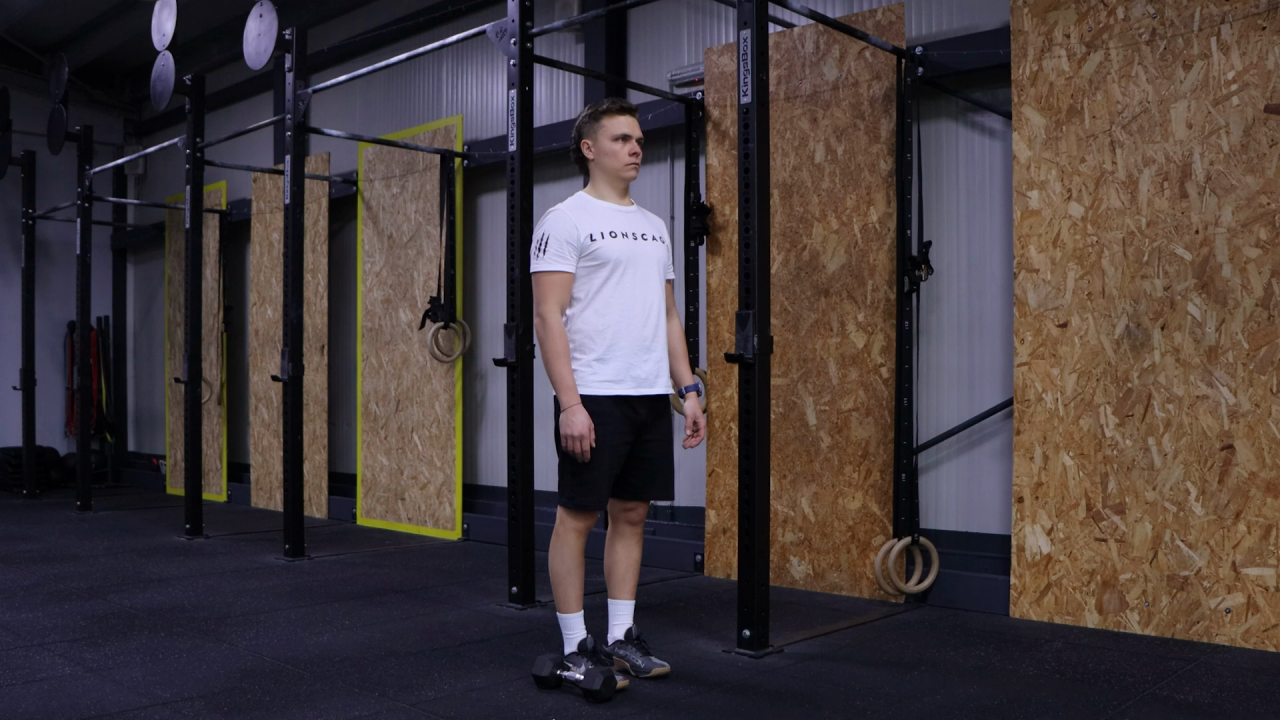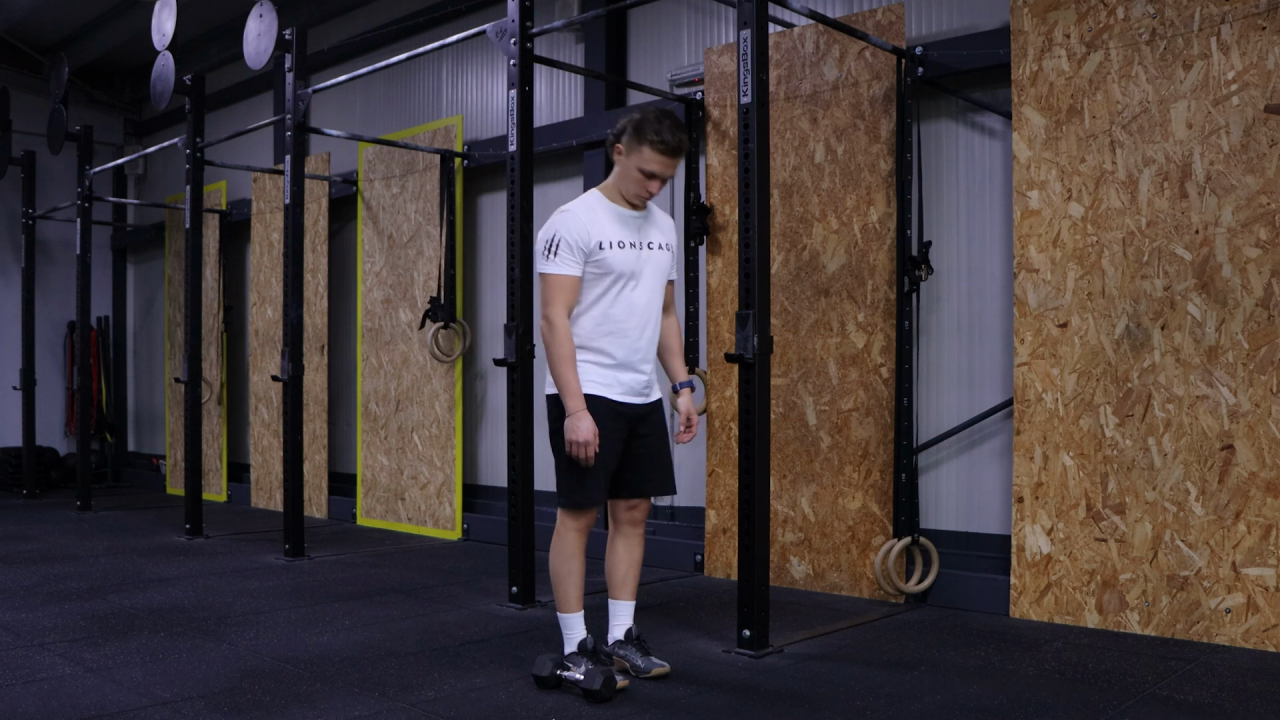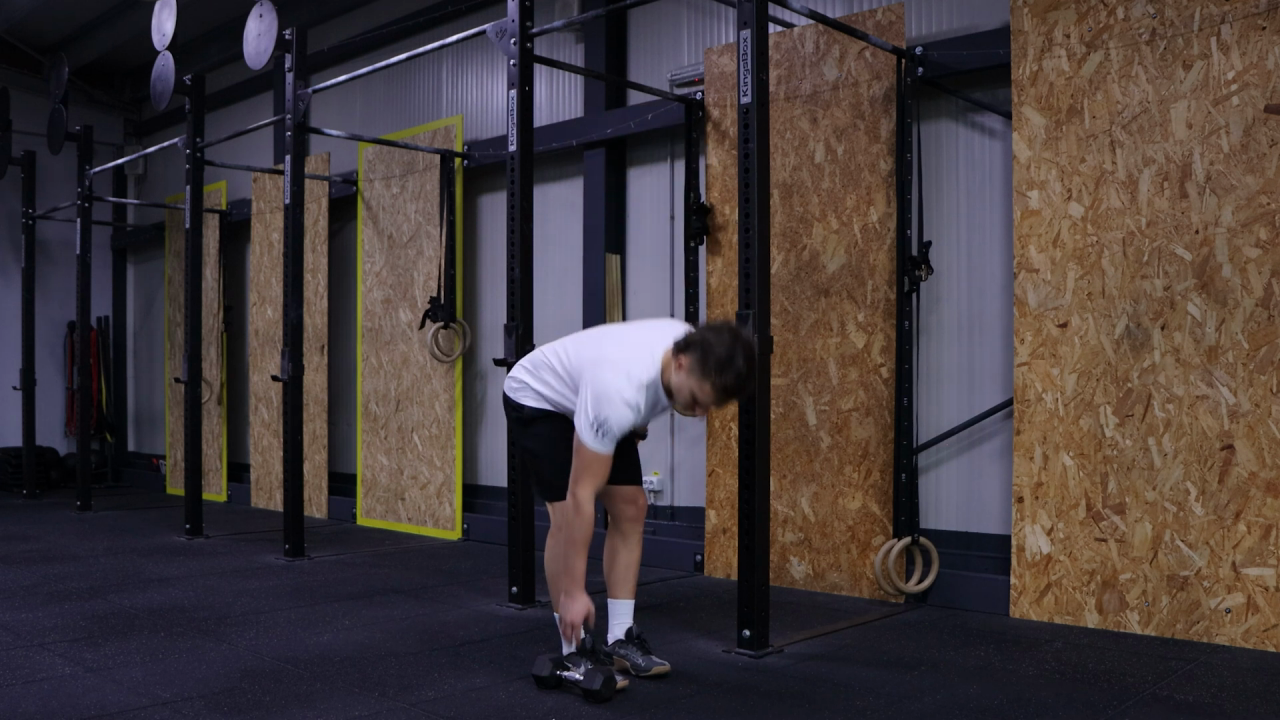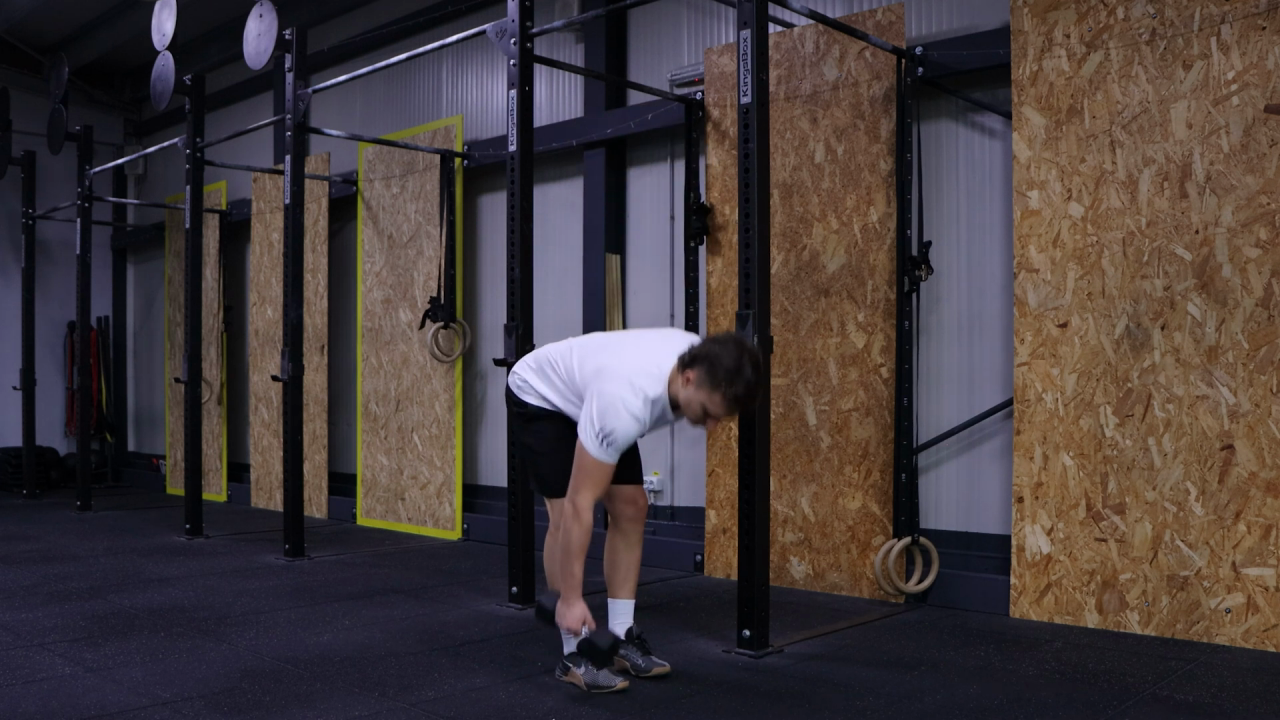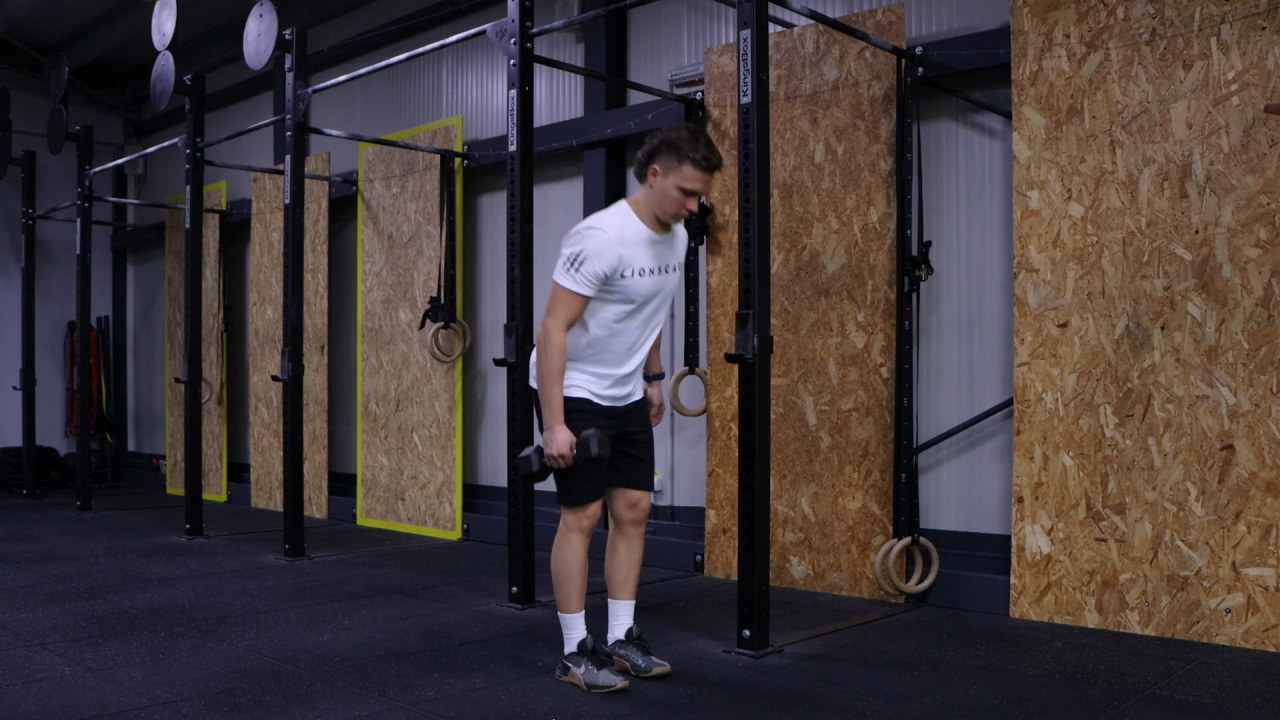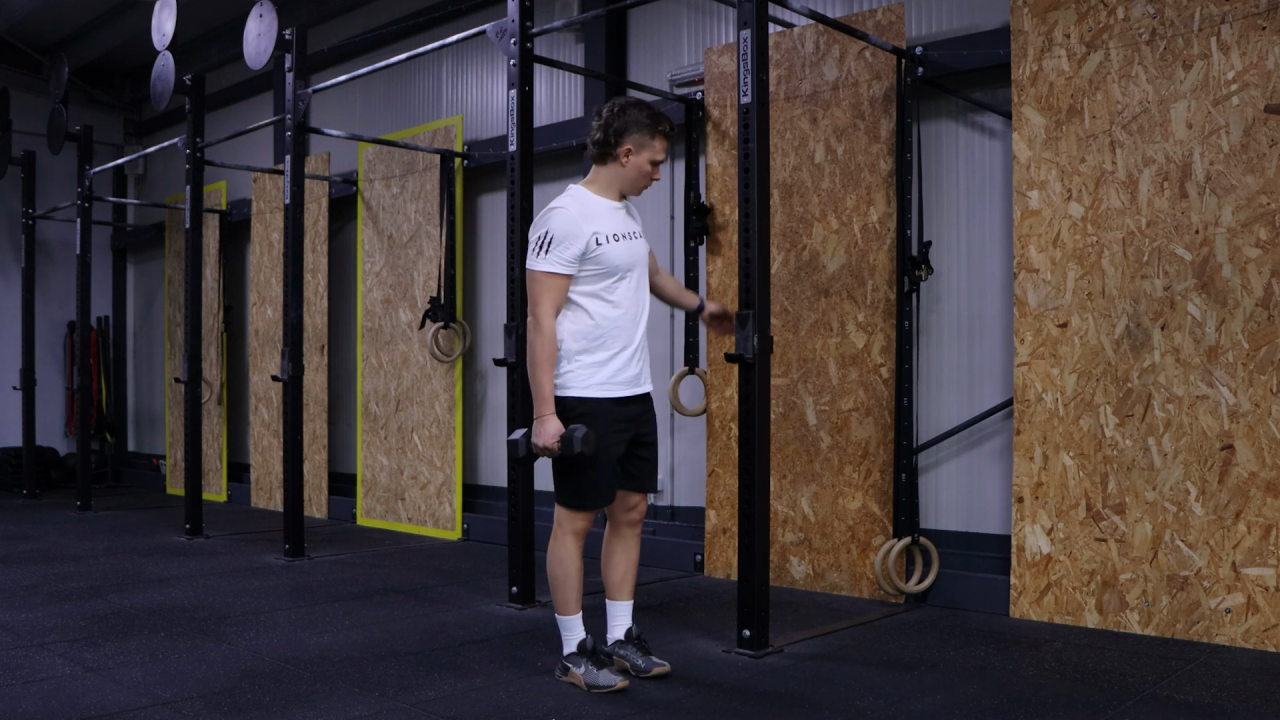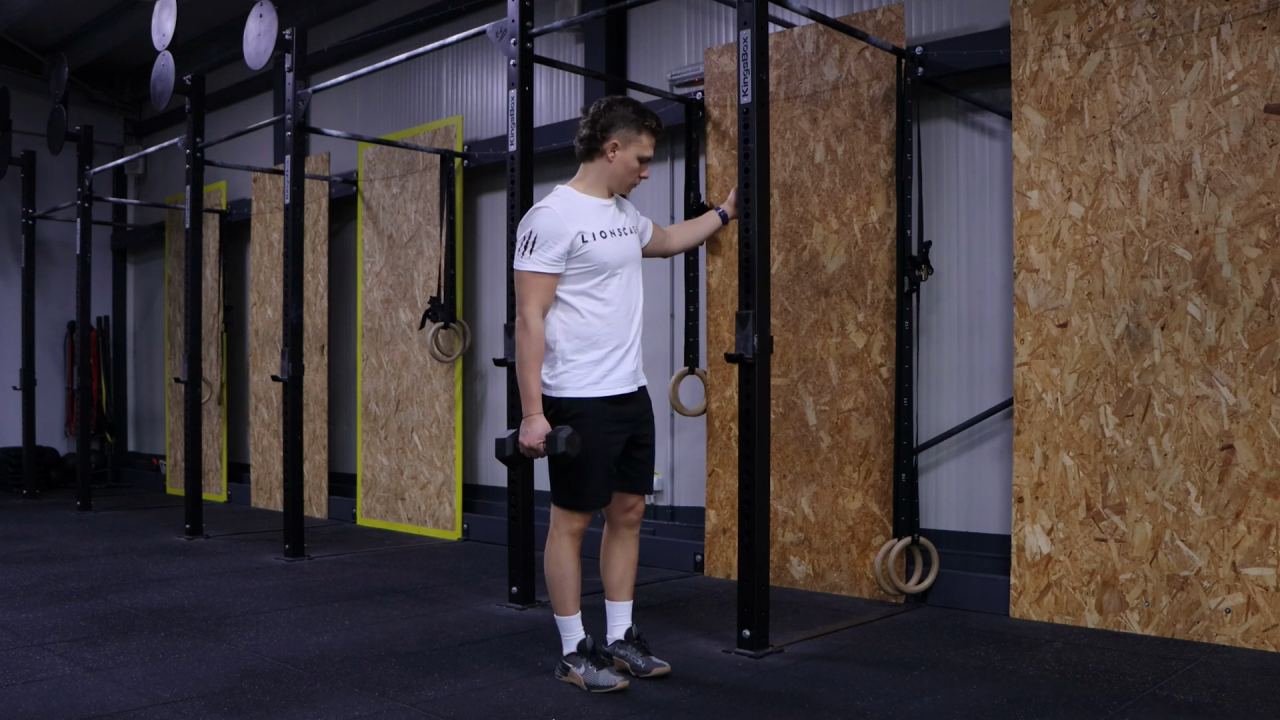
dt=0.5s
person 1, frame 1
left shoulder: (654, 227)
right shoulder: (566, 220)
left elbow: (667, 316)
right elbow: (548, 317)
left wrist: (688, 389)
right wrist: (570, 403)
left hip: (649, 397)
right hip: (594, 398)
left knee: (631, 516)
right knee: (578, 517)
left ankle: (620, 638)
right ankle: (575, 646)
person 1, frame 2
left shoulder: (663, 228)
right shoulder: (574, 222)
right elbow: (554, 318)
left wrist: (682, 386)
right wrist: (576, 410)
left hip: (640, 399)
right hip: (583, 394)
left knee: (632, 514)
right knee: (577, 518)
left ankle: (621, 639)
right ankle: (575, 648)
person 1, frame 3
left shoulder: (689, 350)
right shoulder: (618, 392)
right elbow: (581, 497)
left wrist: (639, 431)
right wrist: (574, 593)
right hip: (537, 400)
left knee: (631, 506)
right knee: (565, 512)
left ankle: (620, 638)
right ankle: (573, 649)
person 1, frame 4
left shoulder: (696, 359)
right shoulder: (624, 404)
right elbow: (579, 506)
right wrist: (570, 599)
left hip: (587, 400)
right hip: (540, 398)
left knee: (633, 509)
right knee: (564, 512)
left ankle: (623, 640)
right ankle: (573, 652)
person 1, frame 5
left shoulder: (675, 239)
right shoulder: (602, 236)
right elbow: (553, 328)
left wrist: (653, 378)
right wrist: (554, 424)
left hip: (624, 398)
right hip: (573, 393)
left knee: (633, 510)
right knee: (582, 515)
left ankle: (621, 637)
right ankle: (575, 650)
person 1, frame 6
left shoulder: (625, 215)
right shoulder: (565, 217)
right elbow: (542, 319)
left wrist: (697, 305)
right wrist: (545, 412)
left hip: (635, 394)
right hip: (586, 399)
left knee: (630, 513)
right knee: (576, 521)
left ankle: (620, 639)
right ankle: (574, 651)
person 1, frame 7
left shoulder: (621, 213)
right shoulder: (553, 216)
left elbow: (666, 240)
right elbow: (530, 319)
left wrist: (726, 211)
right wrist: (532, 412)
left hip: (631, 393)
right hip: (580, 400)
left knee: (628, 514)
right knee: (571, 521)
left ankle: (620, 638)
right ankle: (574, 650)
